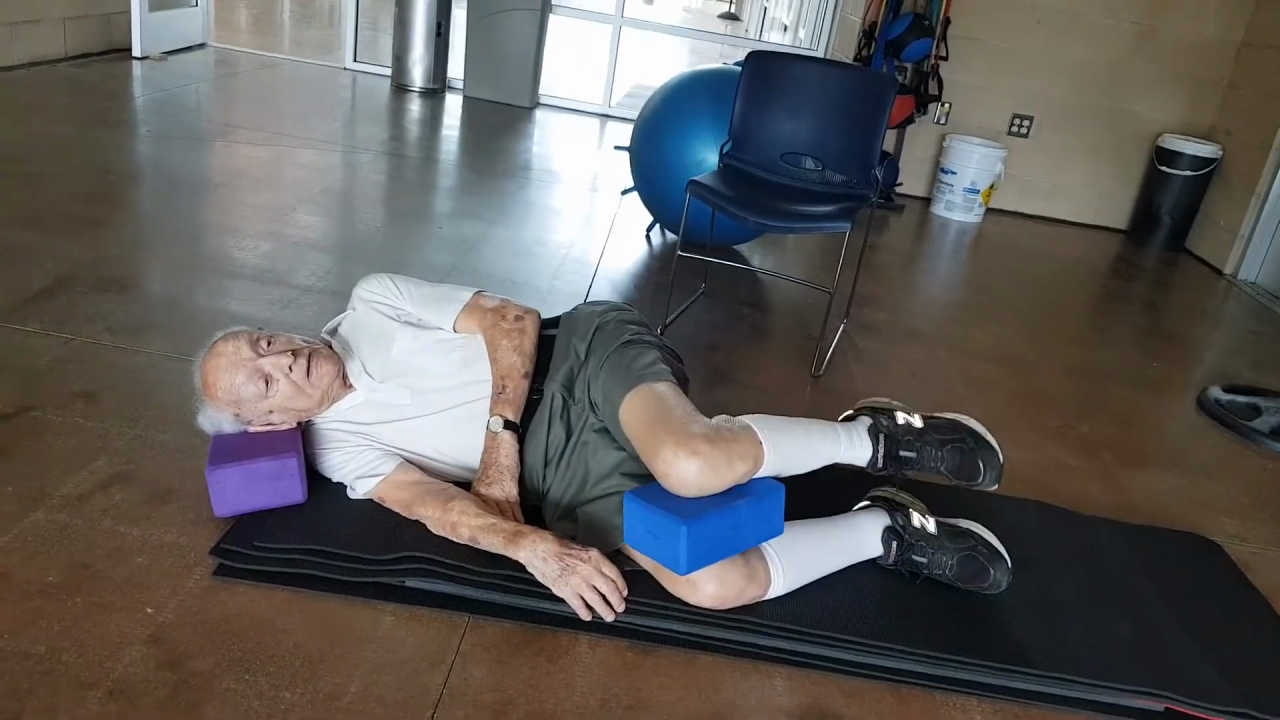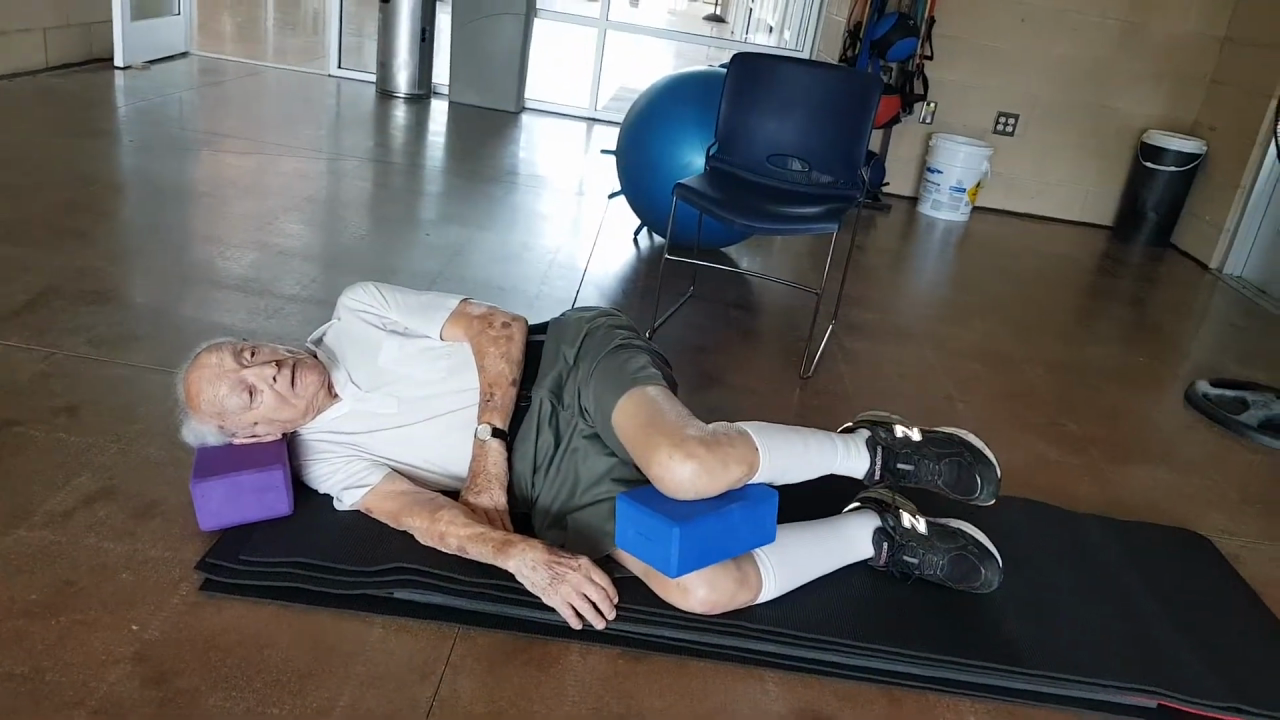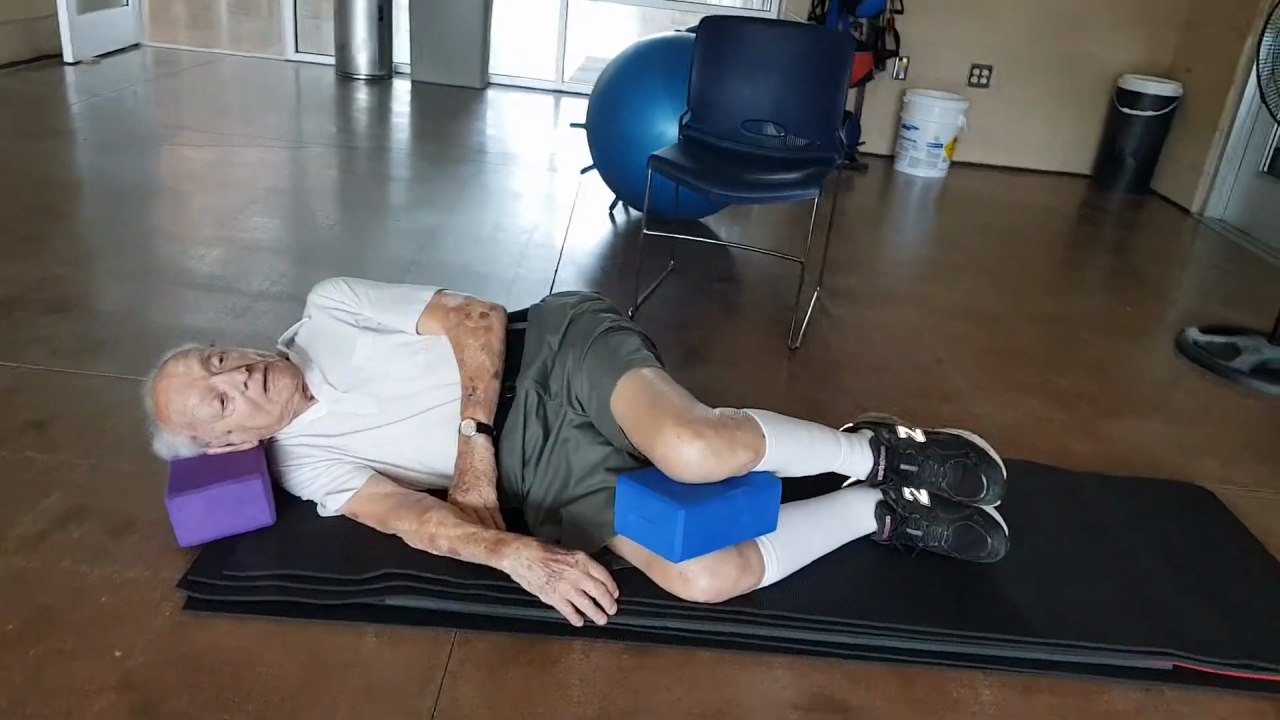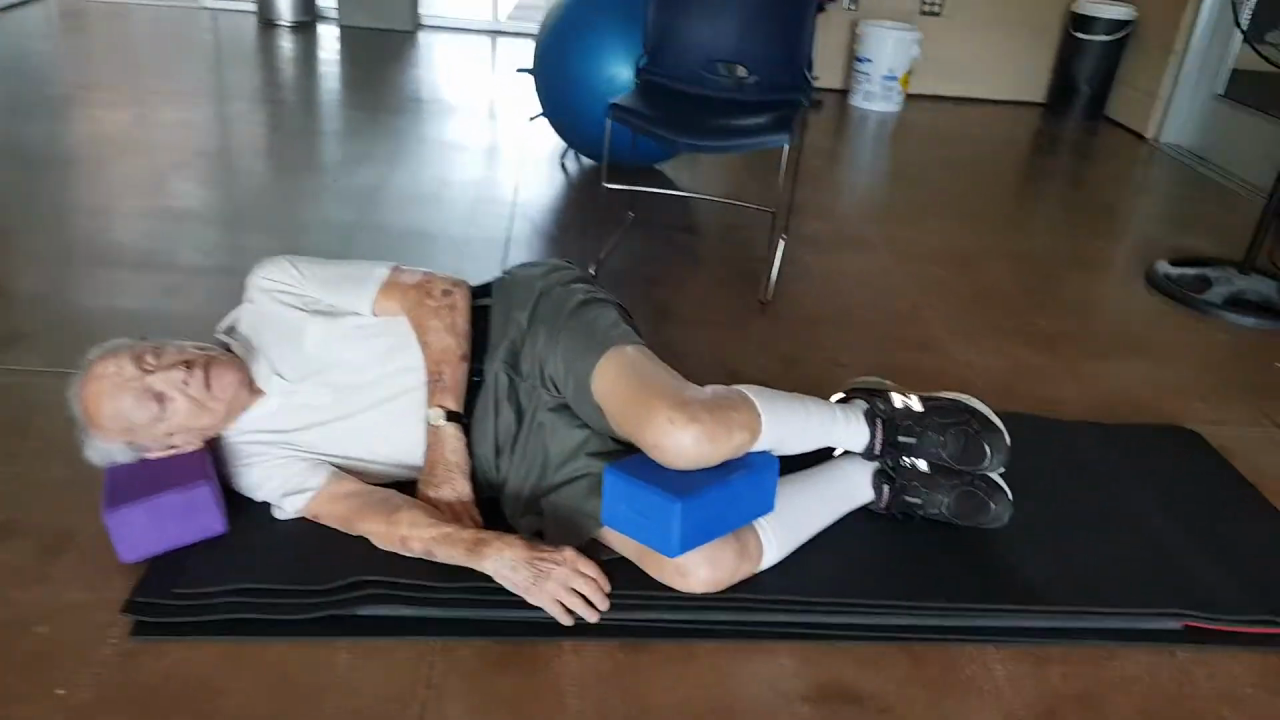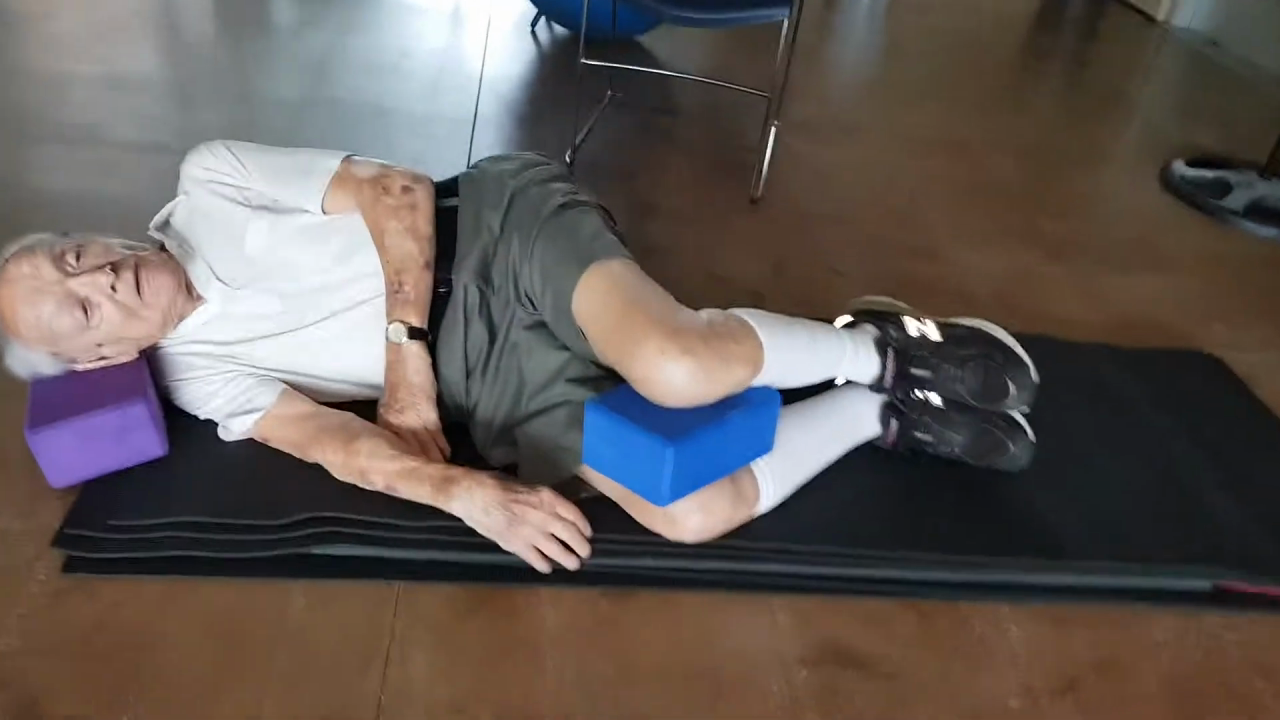
dt=0.4s
person 1, frame 1
left shoulder: (373, 303)
right shoulder: (338, 450)
left elbow: (512, 321)
right elbow: (436, 507)
left wrist: (498, 432)
right wrist: (534, 550)
right hip: (567, 473)
left knee: (689, 463)
right knee: (712, 584)
left ankle: (870, 436)
right ankle: (887, 531)
person 1, frame 2
left shoulder: (357, 311)
right shoulder: (325, 461)
left elbow: (499, 328)
right elbow: (426, 517)
left wrist: (487, 442)
right wrist: (523, 557)
right hip: (556, 480)
left knee: (685, 466)
right knee: (703, 589)
left ankle: (869, 451)
right ankle: (880, 533)
person 1, frame 3
left shoulder: (327, 310)
right shoulder: (306, 466)
left elbow: (478, 319)
right elbow: (416, 519)
left wrist: (471, 436)
right wrist: (516, 555)
right hip: (546, 470)
left knee: (690, 447)
right knee: (705, 576)
left ankle: (869, 452)
right ankle: (881, 512)
person 1, frame 4
left shoulder: (271, 294)
right shoulder: (257, 464)
left elbow: (438, 299)
right elbow: (381, 519)
left wrist: (440, 428)
right wrist: (497, 552)
right hip: (521, 456)
left knee: (685, 433)
right knee: (699, 565)
left ankle: (864, 419)
right ankle: (873, 479)
person 1, frame 5
left shoulder: (209, 181)
right shoulder: (198, 378)
left elbow: (398, 195)
right elbow: (336, 444)
left wrist: (403, 345)
right wrist: (466, 496)
right hip: (491, 378)
left knee: (676, 368)
right knee: (691, 514)
left ankle: (875, 348)
right ankle: (882, 414)
